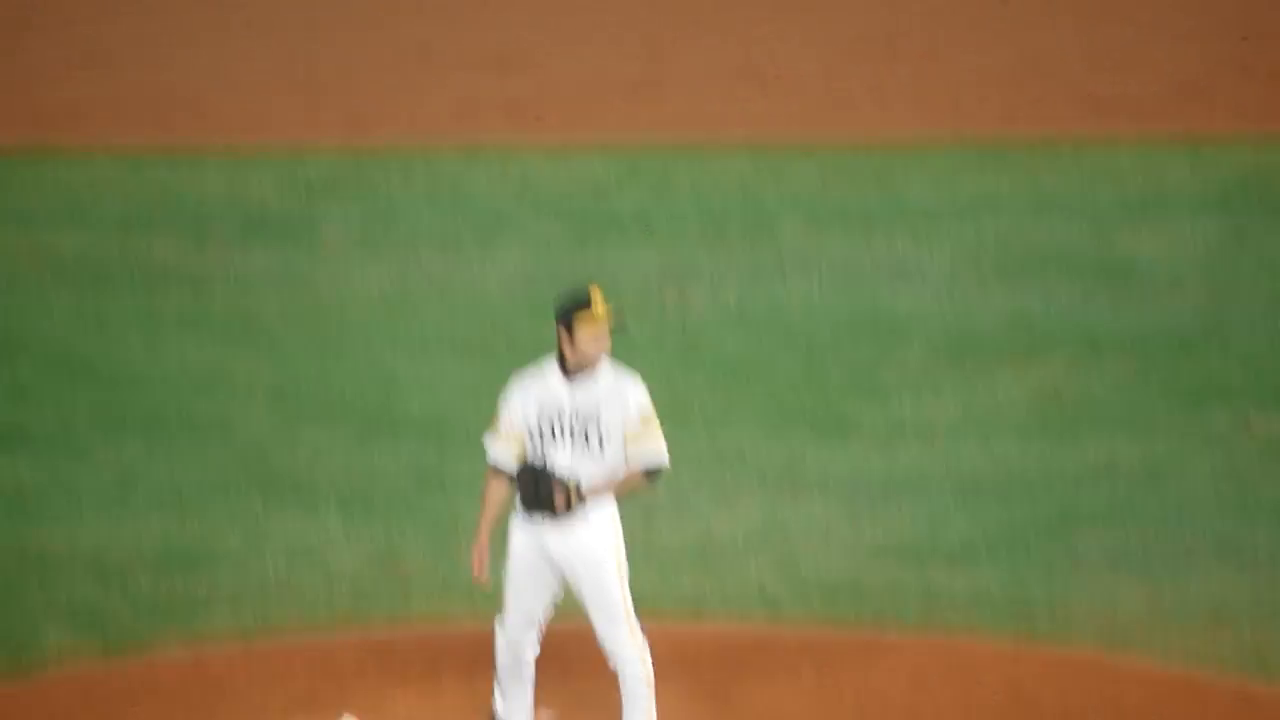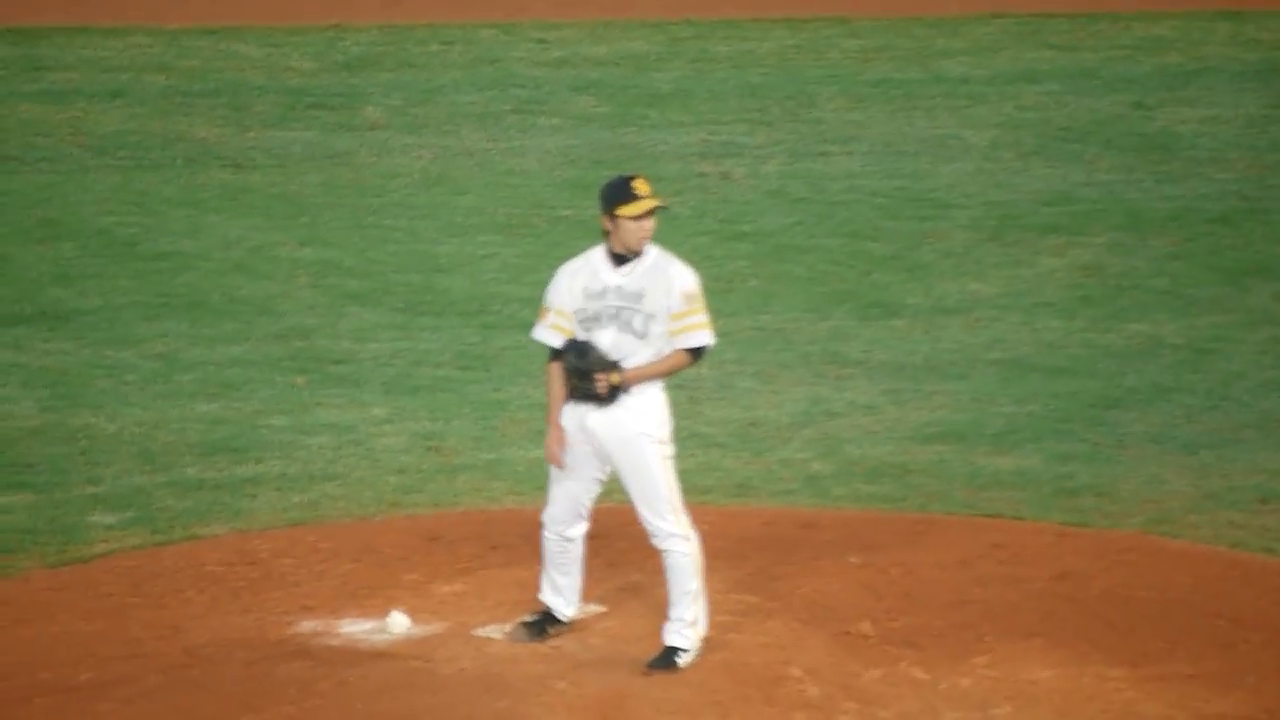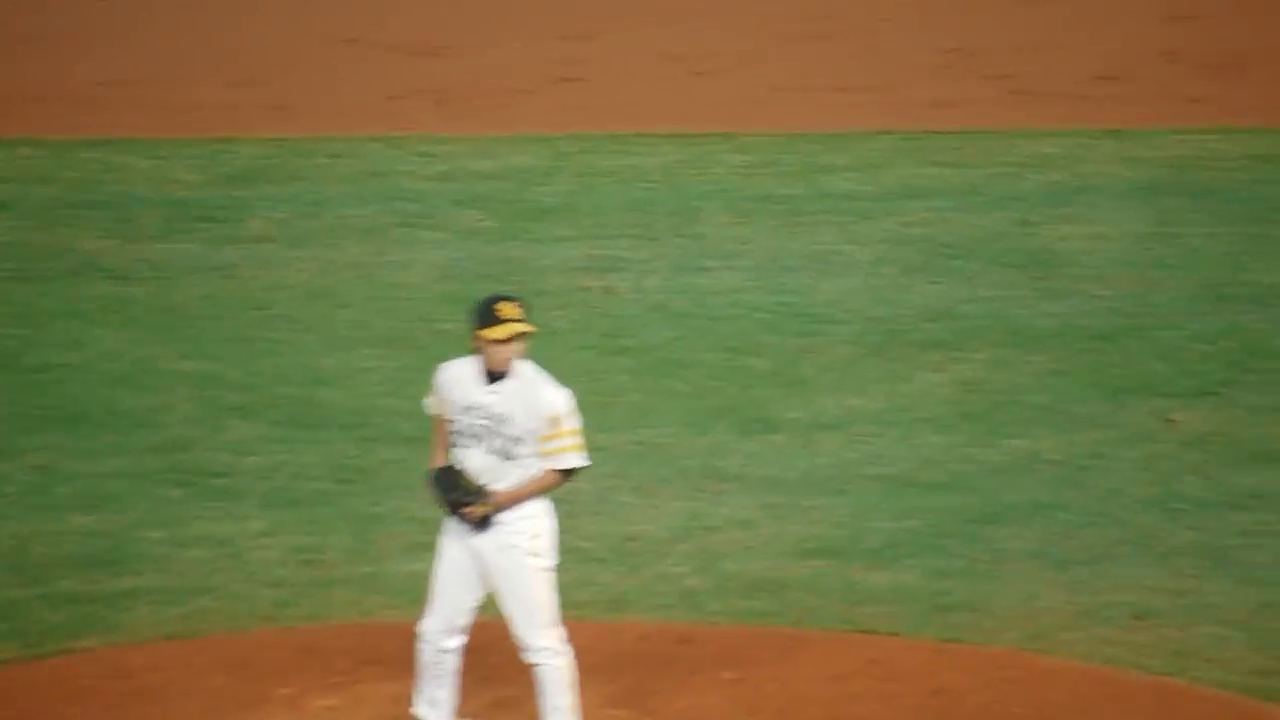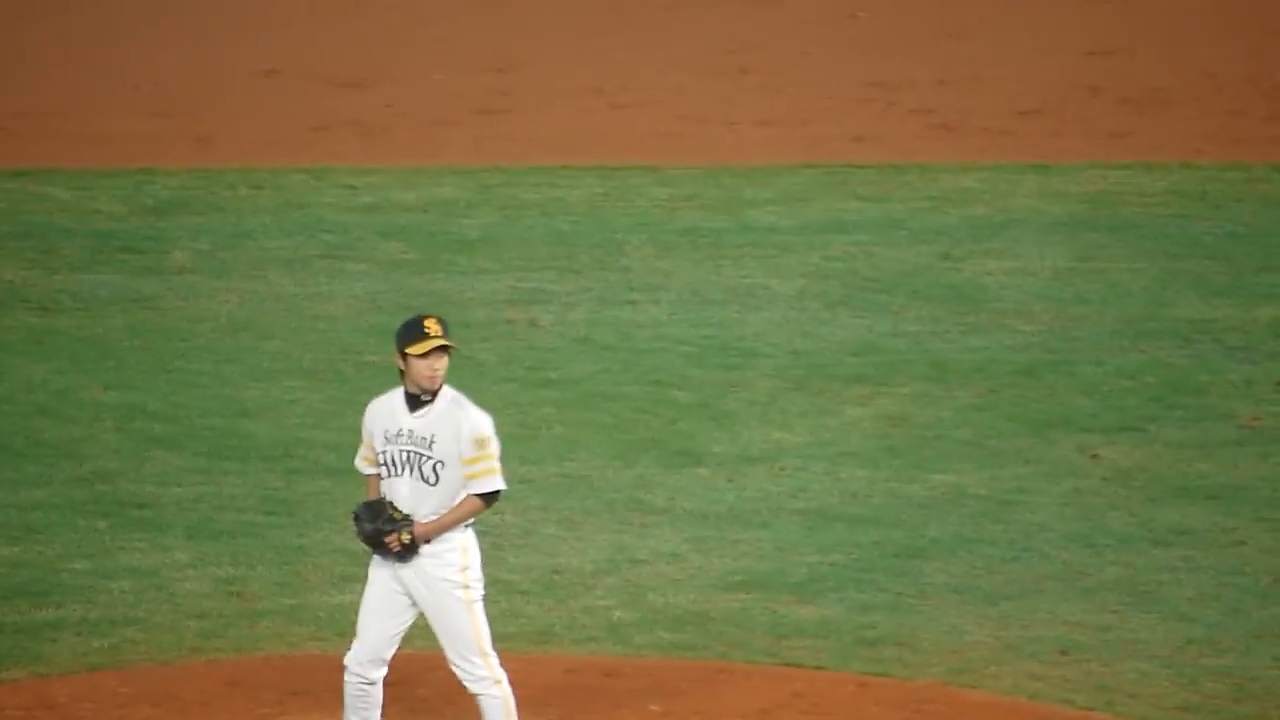
dt=1s
person 1, frame 1
left shoulder: (627, 392)
right shoulder: (525, 391)
left elbow: (648, 466)
right elbow: (503, 468)
left wrist: (584, 494)
right wrist: (483, 537)
left hip: (592, 532)
right hip: (531, 531)
left knee: (622, 643)
right knee: (514, 635)
person 1, frame 2
left shoulder: (673, 275)
right shoulder: (573, 274)
left elbow: (691, 350)
right elbow: (558, 354)
left wrist: (627, 376)
right wrist: (555, 424)
left hip: (638, 412)
right hip: (578, 412)
left knee: (668, 526)
right knee: (561, 519)
left ankle: (685, 632)
right ankle: (558, 609)
person 1, frame 3
left shoulder: (545, 395)
right shoulder: (450, 376)
left elbow: (564, 468)
left wrist: (497, 500)
right wrist: (437, 464)
left hip: (517, 525)
right hip: (463, 525)
left knee: (541, 638)
right knee: (438, 630)
person 1, frame 4
left shoulder: (469, 419)
right shoulder: (378, 411)
left elbow: (484, 494)
left wrist: (426, 531)
left hip: (446, 553)
right hip: (391, 554)
left knee: (477, 667)
right knee: (362, 661)
